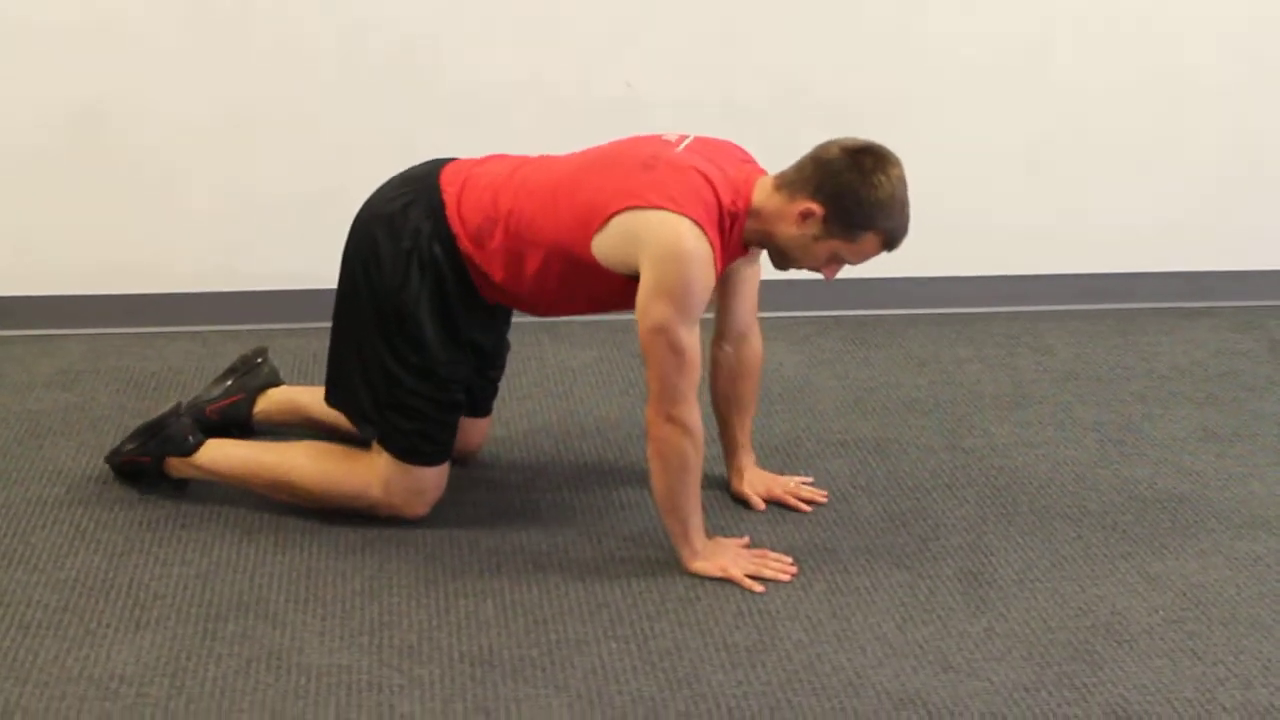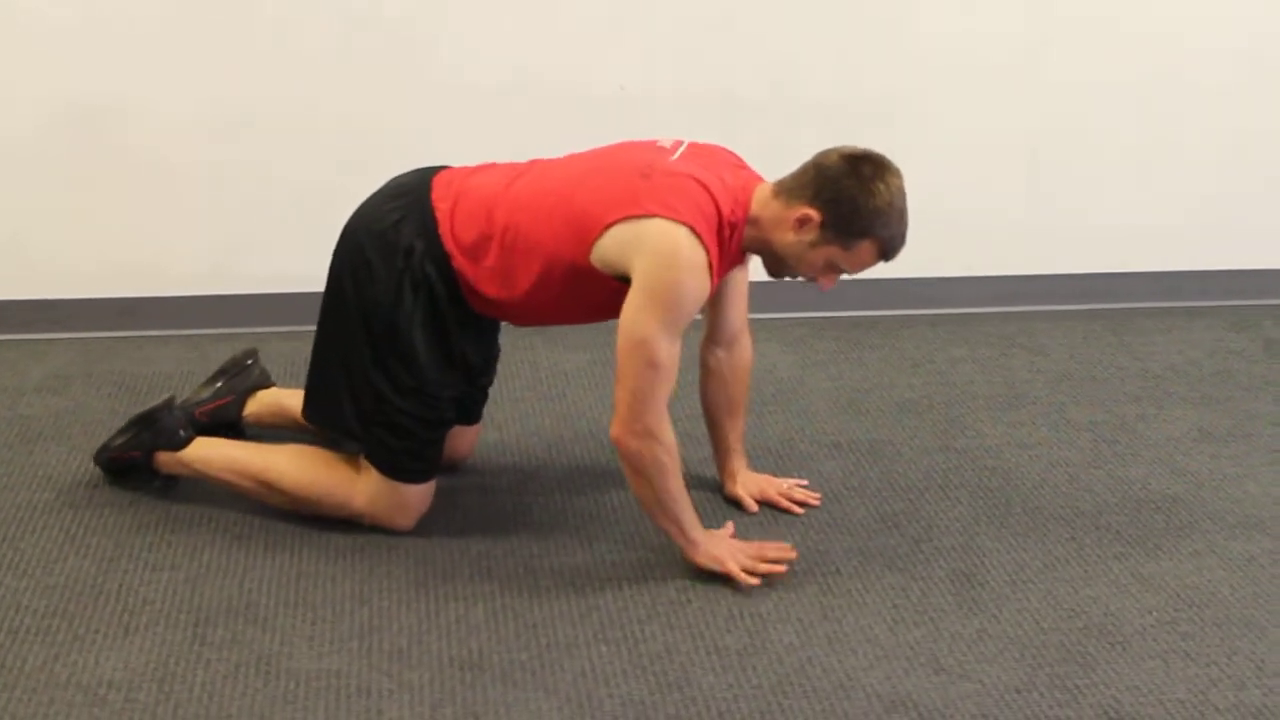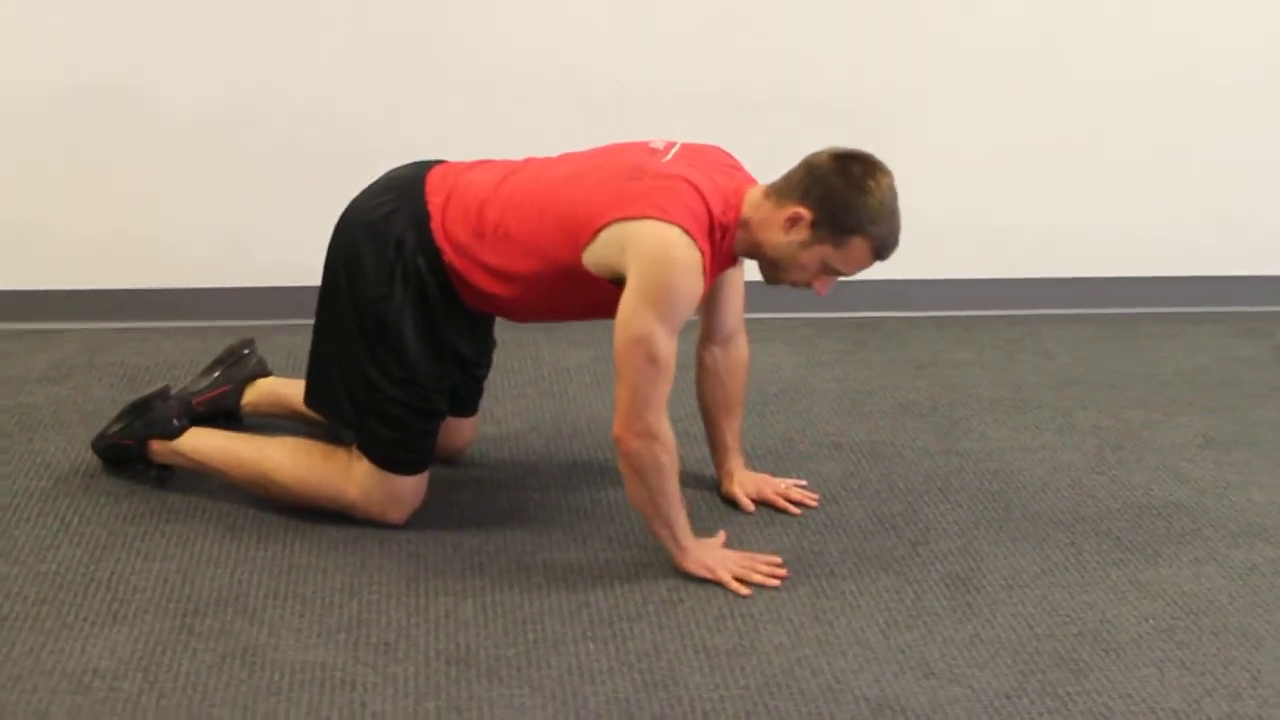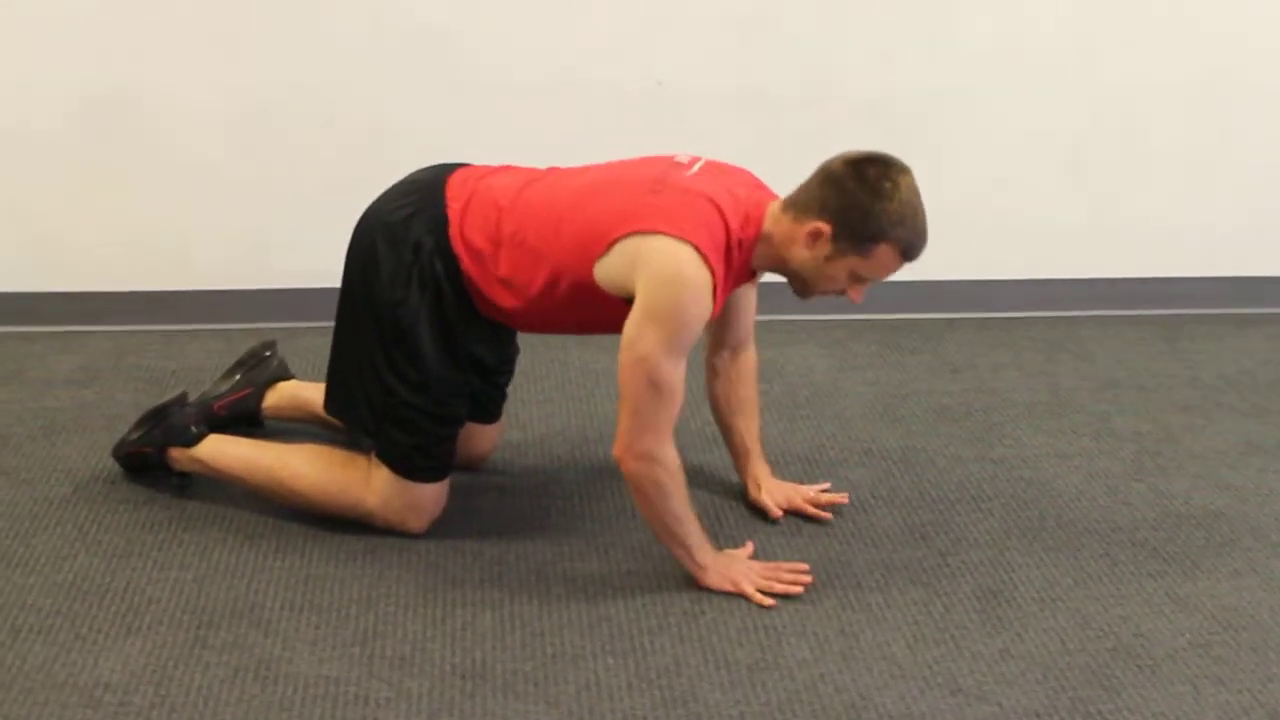
dt=0.5s
person 1, frame 1
left shoulder: (744, 186)
right shoulder: (683, 241)
left elbow: (738, 339)
right elbow: (672, 415)
left wrist: (744, 467)
right wrist: (695, 548)
left hip: (455, 223)
right hip: (413, 246)
left knee: (462, 435)
right knee: (410, 486)
left ankle: (260, 397)
right ankle: (184, 450)
person 1, frame 2
left shoulder: (738, 194)
right shoulder: (680, 250)
left elbow: (727, 343)
right elbow: (636, 431)
left wrist: (734, 467)
right wrist: (697, 545)
left hip: (442, 224)
right hip: (405, 260)
left knee: (451, 446)
right knee: (393, 502)
left ankle: (253, 398)
right ankle: (176, 445)
person 1, frame 3
left shoulder: (731, 192)
right shoulder: (673, 250)
left elbow: (723, 342)
right elbow: (637, 430)
left wrist: (732, 467)
right wrist: (686, 549)
left hip: (438, 217)
right hip: (398, 253)
left knee: (449, 436)
right knee: (386, 493)
left ankle: (248, 385)
right ankle: (167, 434)
person 1, frame 4
left shoulder: (752, 208)
right shoulder: (683, 268)
left elbow: (731, 351)
right elbow: (640, 451)
left wrist: (757, 474)
right wrist: (707, 564)
left hip: (457, 216)
right hip: (415, 258)
left knee: (470, 443)
right knee: (407, 502)
left ankle: (269, 389)
right ankle: (187, 441)
